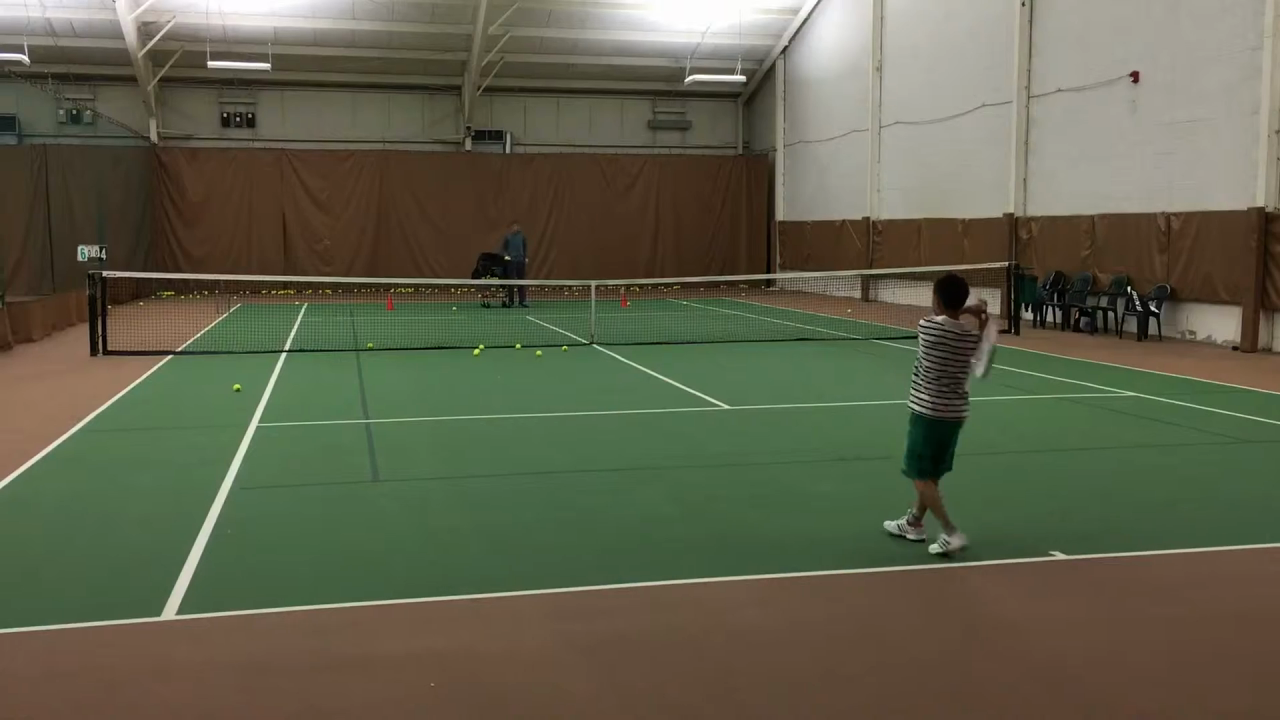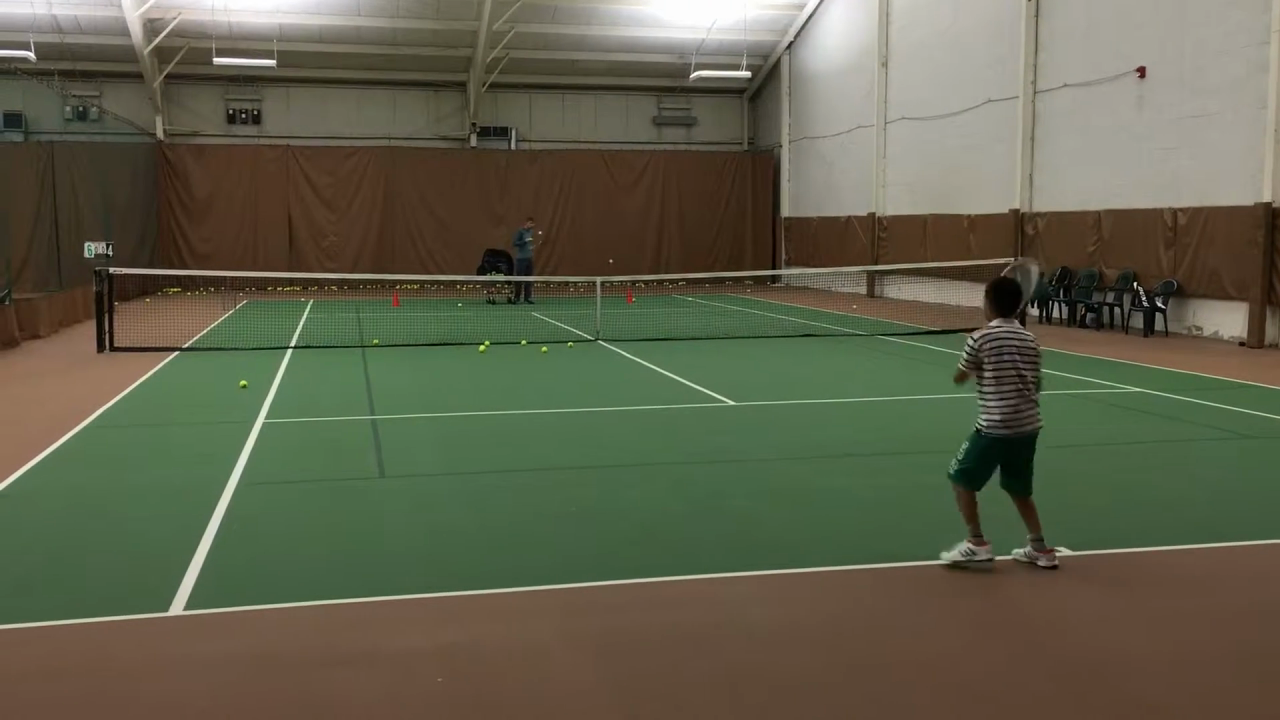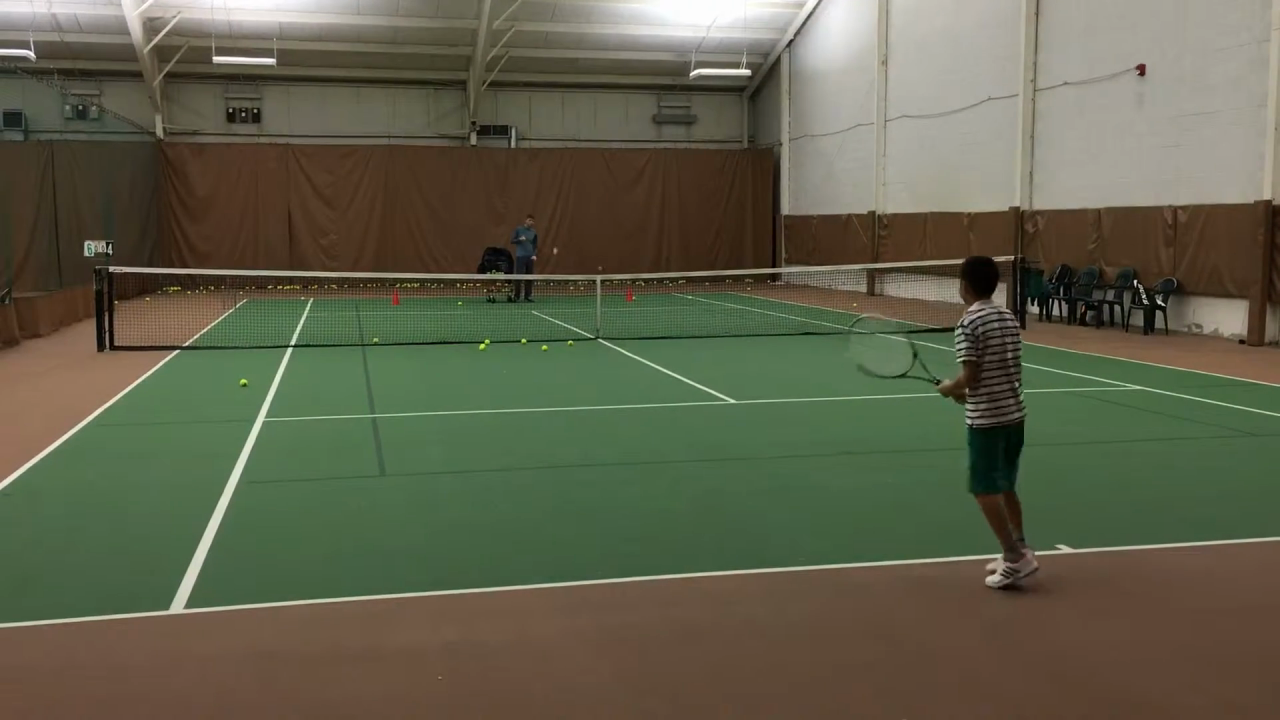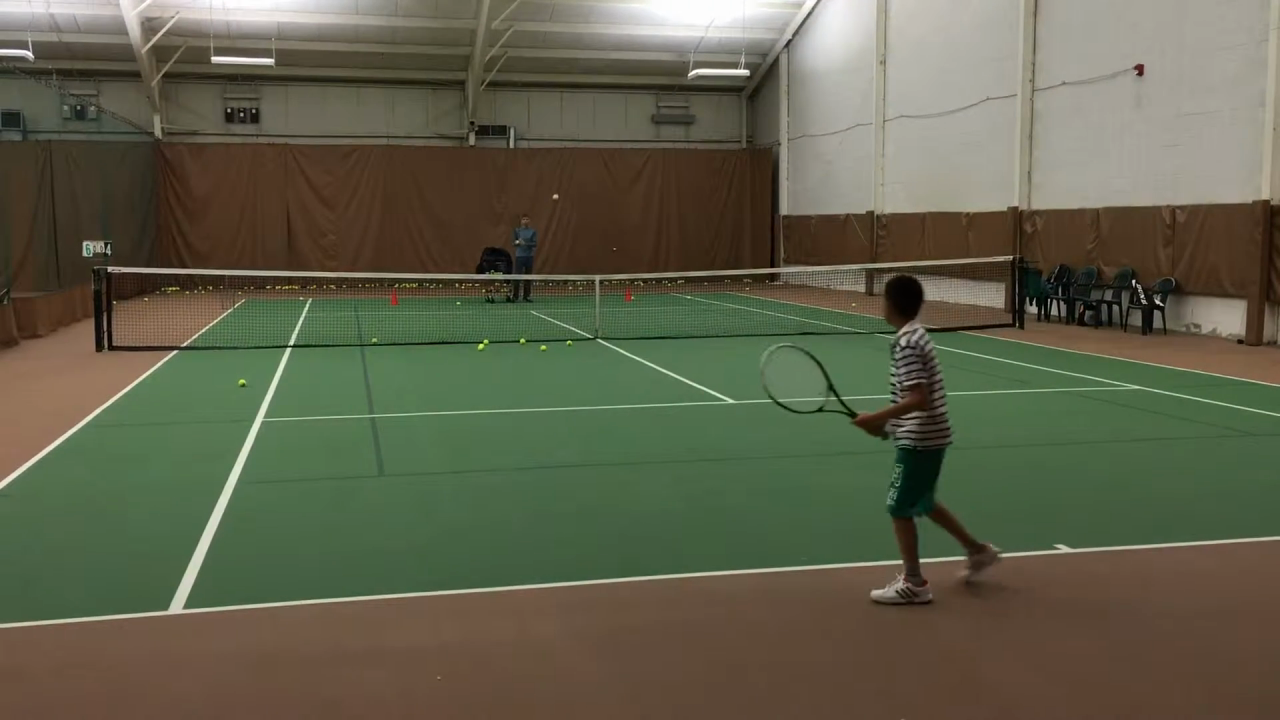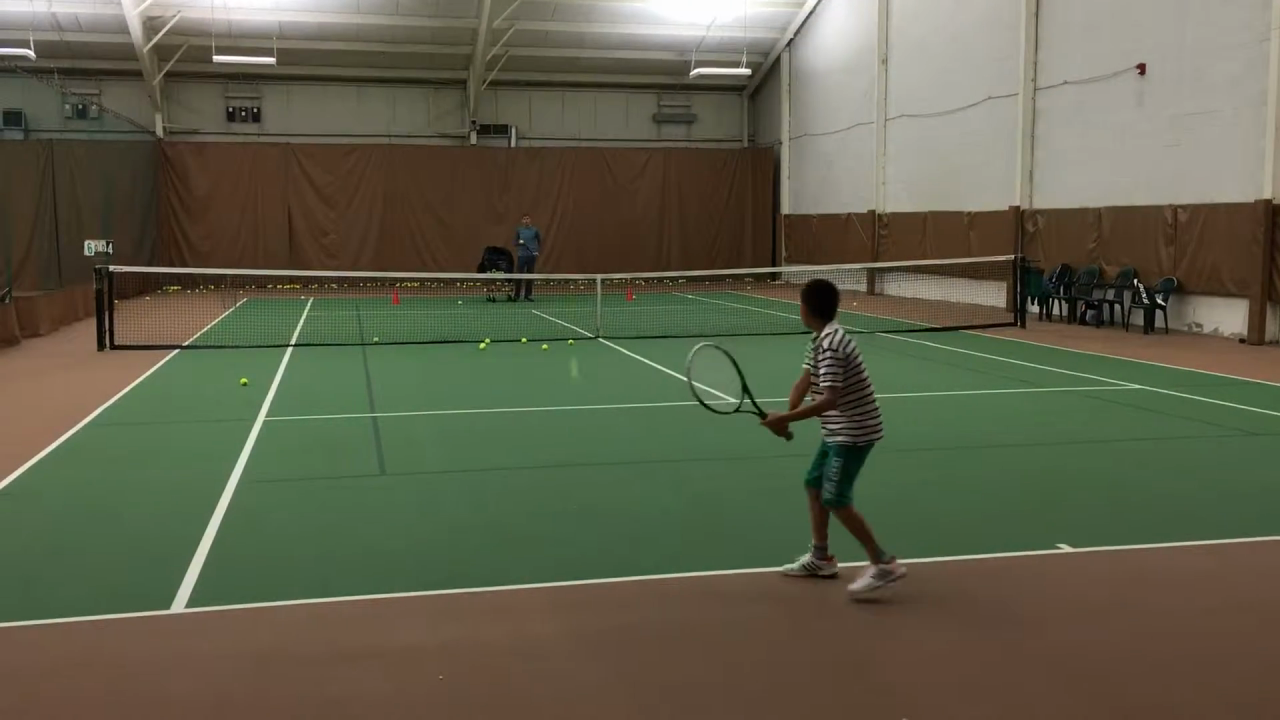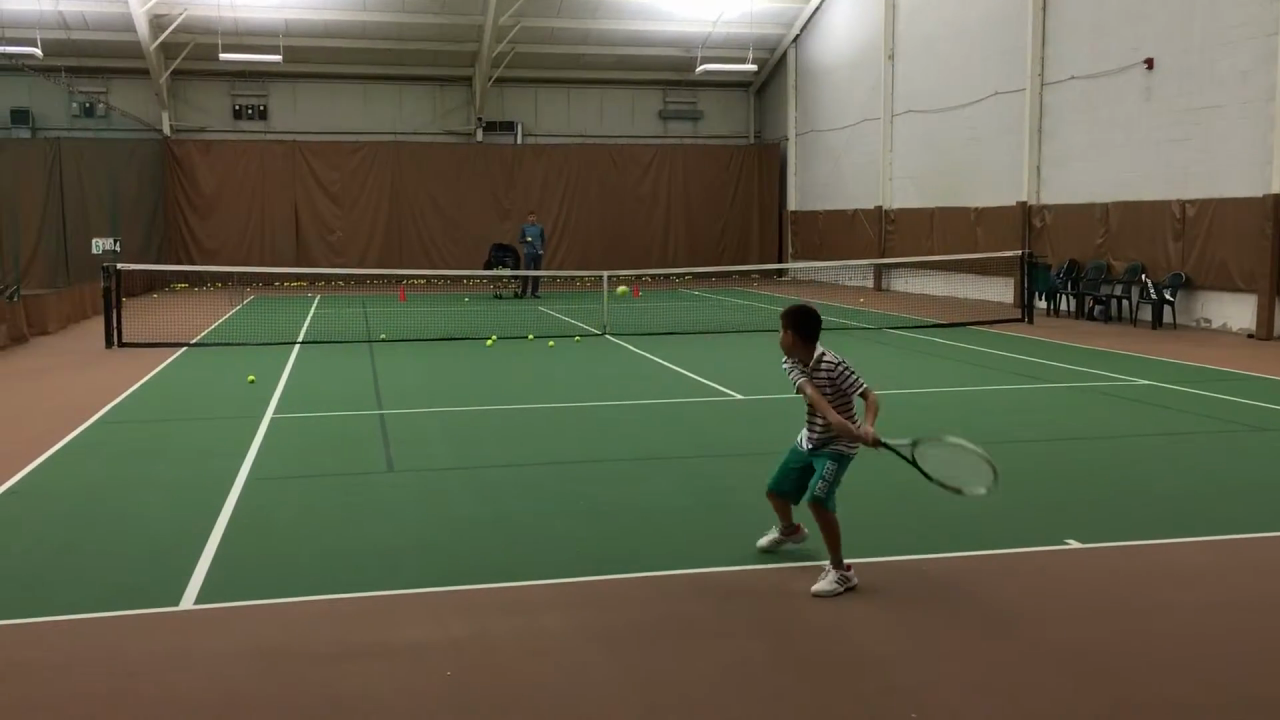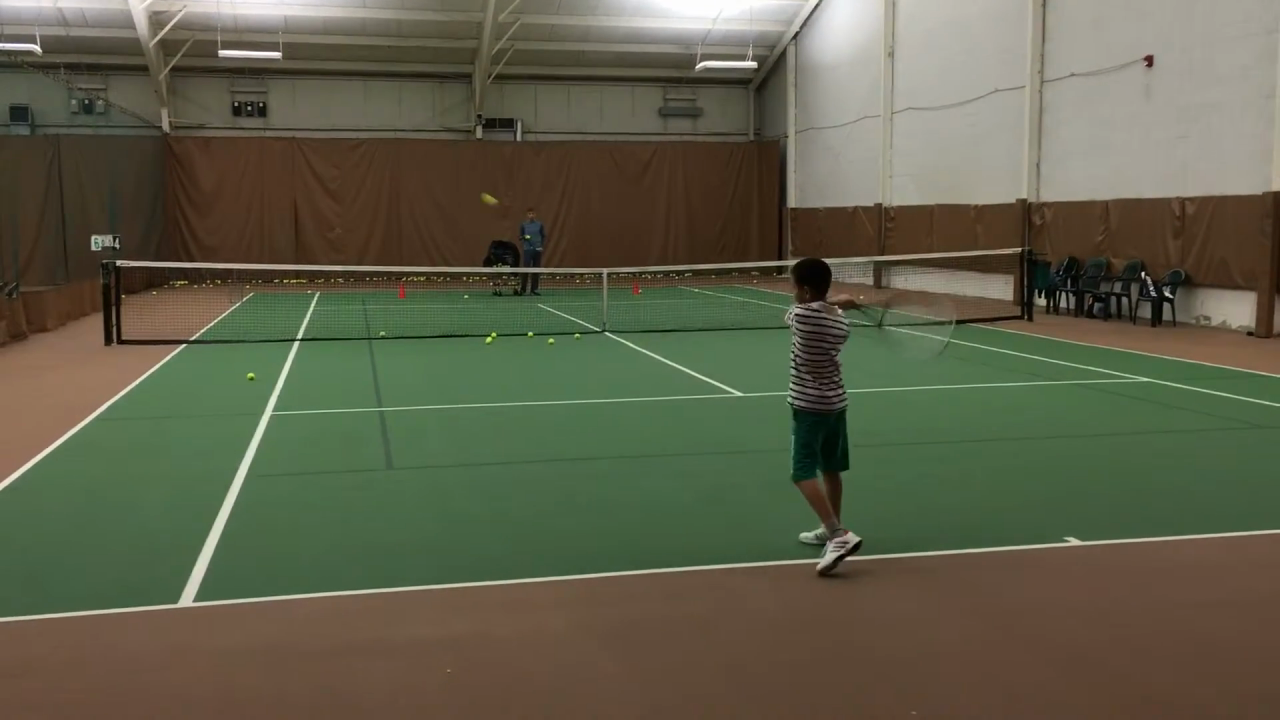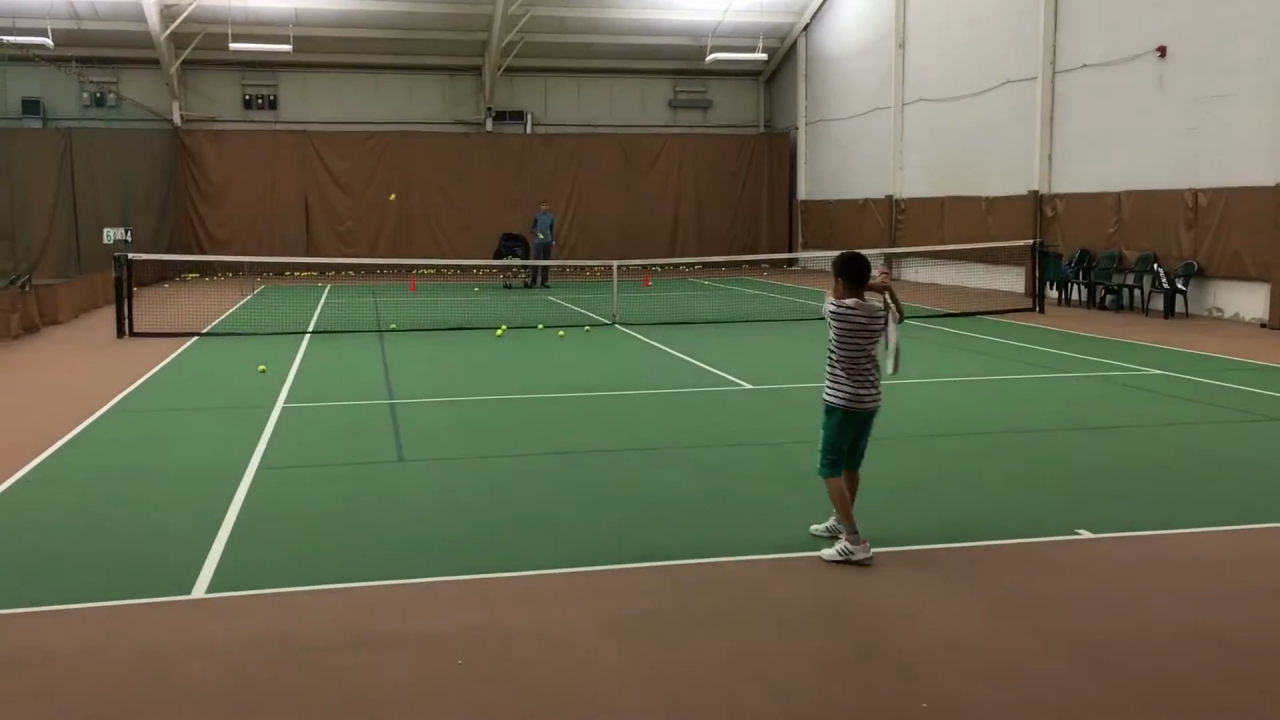
dt=0.5s
person 1, frame 1
left shoulder: (927, 326)
right shoulder: (974, 336)
left wrist: (968, 312)
right wrist: (981, 317)
left hip: (927, 411)
right hip: (956, 413)
left knee: (920, 474)
right knee: (933, 472)
left ankle: (951, 532)
right ankle: (914, 522)
person 1, frame 2
left shoulder: (980, 338)
right shoulder: (1030, 340)
left elbow: (959, 378)
right elbow: (1035, 385)
left hip: (995, 427)
right hip: (1028, 425)
left knee: (961, 479)
right knee: (1018, 488)
left ankle: (976, 542)
right ankle: (1040, 549)
person 1, frame 3
left shoulder: (968, 323)
right shoulder: (1009, 318)
left elbow: (970, 377)
right elbow: (1013, 368)
left wrist: (949, 388)
left hip: (986, 417)
right hip: (1013, 413)
left knee: (985, 488)
right knee: (1005, 485)
left ankle: (1015, 558)
right ankle: (1019, 550)
person 1, frame 4
left shoulder: (907, 344)
right shoulder: (912, 338)
left elbow: (920, 398)
left wrist: (878, 418)
right wrist: (882, 419)
left hip: (920, 440)
right hip: (924, 436)
left knee: (900, 508)
right knee: (923, 503)
left ankle: (913, 583)
right ankle: (979, 550)
person 1, frame 5
left shoulder: (829, 346)
right shoulder: (823, 338)
left elbow: (830, 399)
right elbow: (805, 380)
left wrist: (786, 418)
right wrist: (786, 415)
left hip: (854, 433)
right hip: (838, 431)
left knee: (835, 500)
right knee: (814, 487)
left ankle: (883, 563)
right ankle: (821, 557)
person 1, frame 6
left shoulder: (834, 365)
right shoulder: (790, 363)
left elbow: (870, 397)
right elbow: (814, 396)
left wrist: (867, 426)
right wrist: (843, 423)
left hip: (837, 447)
right hip: (809, 442)
left knee: (818, 501)
right knee: (775, 490)
left ankle: (840, 570)
right ankle: (789, 530)
person 1, frame 7
left shoulder: (801, 314)
right shoulder: (840, 321)
left wrist: (835, 302)
right wrist: (837, 304)
left hip: (809, 404)
right hip: (835, 401)
left knee: (803, 473)
right knee: (830, 468)
left ankle: (839, 535)
right ankle: (831, 529)
person 1, frame 8
left shoulder: (838, 311)
right shoulder: (880, 313)
left elbow: (830, 296)
right elbow: (899, 313)
left wrist: (872, 286)
right wrist: (886, 289)
left hip: (842, 401)
right hip: (870, 401)
left knee: (830, 470)
right knee: (849, 465)
left ankle: (854, 542)
right ankle: (840, 523)
